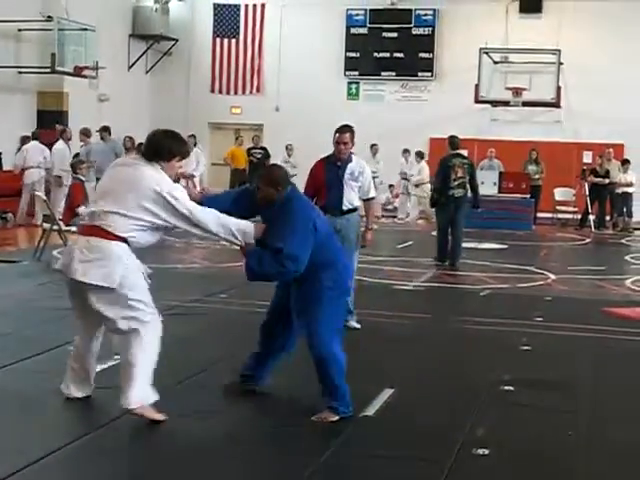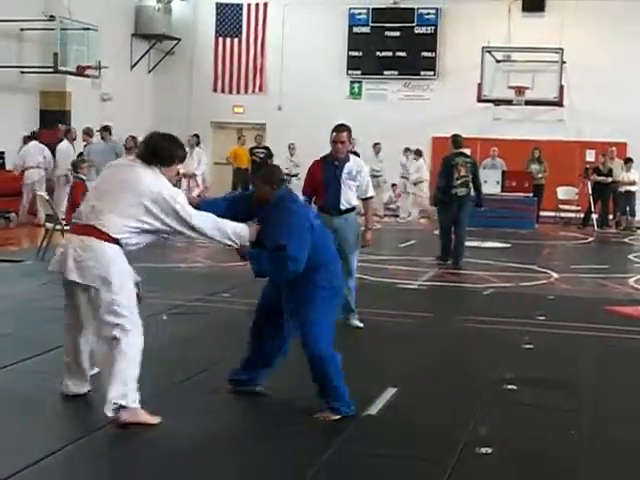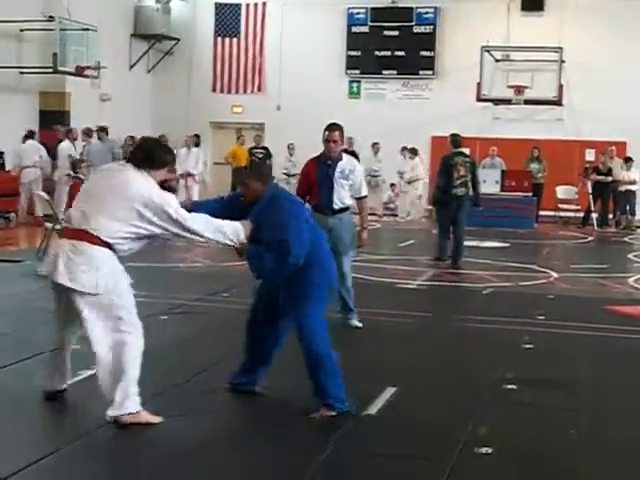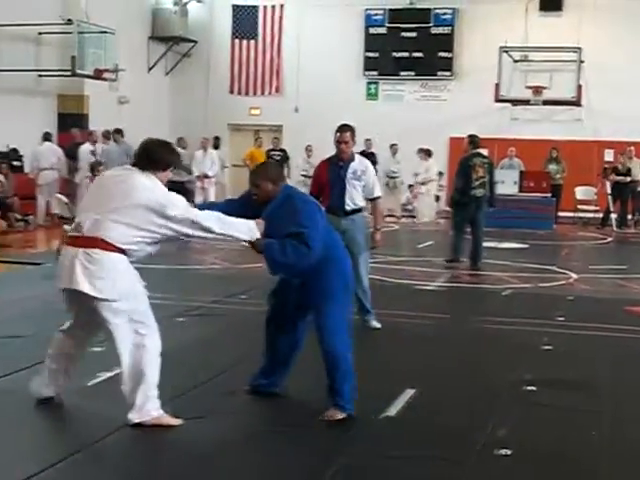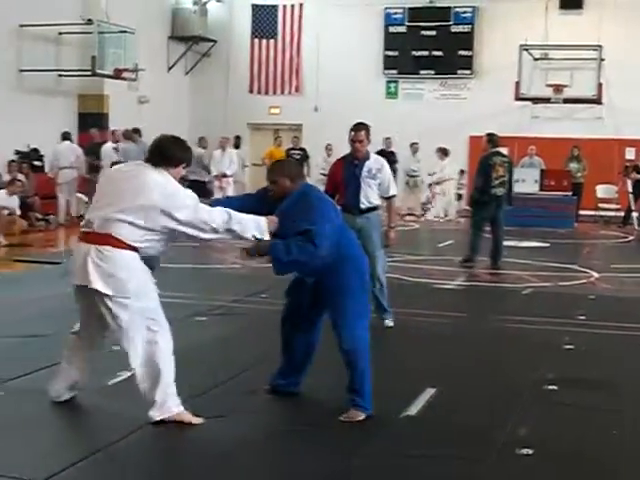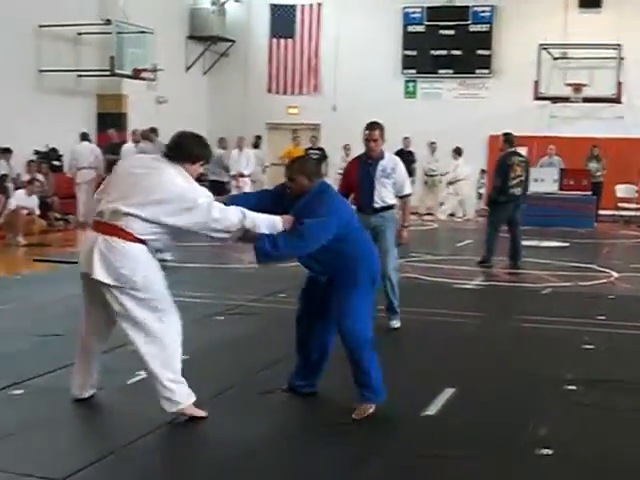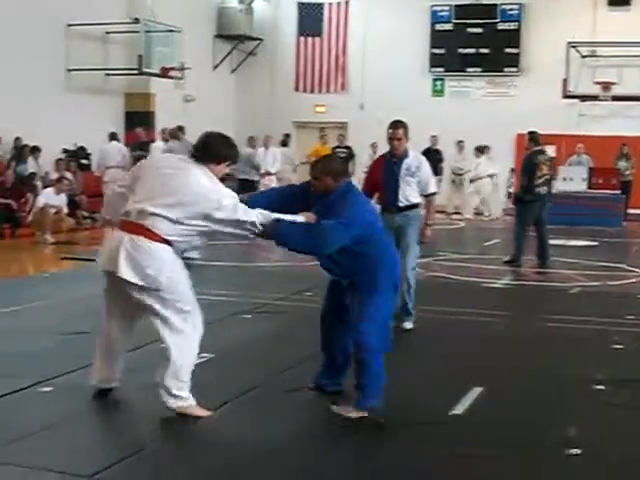
dt=0.1s
person 1, frame 1
left shoulder: (120, 166)
right shoulder: (161, 187)
right elbow: (202, 219)
left wrist: (187, 197)
right wrist: (251, 231)
left hip: (83, 247)
right hip: (110, 255)
left knee: (89, 325)
right knee: (143, 324)
left ankle: (76, 386)
right ankle: (138, 398)
person 1, frame 2
left shoulder: (117, 166)
right shoulder: (160, 190)
right elbow: (198, 223)
right wrist: (246, 232)
left hip: (74, 245)
right hip: (102, 254)
left knee: (79, 322)
right knee: (125, 330)
left ankle: (74, 383)
right ankle: (124, 405)
person 1, frame 3
left shoulder: (105, 172)
right shoulder: (150, 194)
right elbow: (192, 224)
right wrist: (241, 231)
left hip: (66, 249)
right hip: (93, 258)
left knee: (67, 323)
right knee: (125, 332)
left ankle: (55, 384)
right ankle: (126, 408)
person 1, frame 4
left shoulder: (108, 176)
right shoulder: (160, 197)
right elbow: (205, 221)
right wrist: (255, 229)
left hip: (73, 255)
right hip: (105, 263)
left knee: (78, 329)
right knee: (142, 336)
left ankle: (46, 387)
right ankle: (146, 409)
person 1, frame 5
left shoulder: (117, 171)
right shoulder: (170, 193)
right elbow: (214, 220)
right wrist: (264, 225)
left hip: (86, 251)
right hip: (117, 260)
left knee: (89, 328)
right knee: (154, 332)
left ankle: (62, 389)
right ankle: (166, 406)
person 1, frame 6
left shoulder: (131, 162)
right shoulder: (185, 190)
left elbow: (101, 196)
right elbow: (230, 219)
right wrist: (279, 223)
left hip: (96, 243)
right hip: (125, 252)
left knee: (96, 323)
right knee: (162, 323)
left ankle: (83, 386)
right ankle: (177, 398)
person 1, frame 7
left shoulder: (158, 162)
right shoulder: (212, 192)
left elbow: (128, 188)
right elbow: (254, 220)
left hip: (120, 241)
right hip: (150, 253)
left knee: (117, 318)
right knee: (186, 322)
left ankle: (104, 379)
right ankle: (178, 396)
person 2, frame 1
left shoulder: (297, 216)
right shoulder: (278, 199)
left elbow: (286, 264)
right elbow: (240, 199)
left wrist: (251, 254)
right wrist: (202, 202)
left hip: (326, 276)
right hip: (302, 271)
left knee: (322, 340)
right knee: (275, 325)
left ankle: (339, 405)
right ankle: (253, 376)
person 2, frame 2
left shoulder: (292, 215)
right shoulder: (269, 201)
left elbow: (288, 262)
right elbow: (233, 204)
left wrist: (251, 254)
right wrist: (198, 206)
left hip: (315, 277)
right hip: (287, 276)
left knee: (315, 340)
right knee: (265, 326)
left ankle: (339, 404)
right ankle: (247, 379)
person 2, frame 3
left shoulder: (286, 210)
right shoulder: (257, 199)
left elbow: (289, 256)
right elbow: (224, 206)
left wrist: (249, 252)
right wrist: (189, 209)
left hip: (310, 273)
right hip: (282, 273)
left knee: (312, 335)
right knee: (260, 325)
left ankle: (333, 400)
right ankle: (246, 380)
person 2, frame 4
left shoulder: (301, 208)
right shoulder: (263, 200)
left elbow: (306, 249)
right elbow: (234, 208)
left wrist: (266, 247)
right wrist: (198, 211)
left hip: (327, 274)
right hip: (297, 275)
left knee: (333, 338)
right knee: (280, 326)
left ankle: (342, 403)
right ankle: (267, 382)
person 2, frame 5
left shoulder: (315, 206)
right shoulder: (280, 196)
left elbow: (311, 248)
right elbow: (248, 203)
left wrist: (269, 249)
right wrist: (210, 207)
left hip: (342, 273)
right hip: (311, 273)
left knee: (351, 337)
right knee: (295, 325)
left ankle: (361, 403)
right ankle: (287, 382)
person 2, frame 6
left shoulder: (328, 206)
right shoulder: (297, 193)
left elbow: (302, 240)
right elbow: (264, 200)
left wrist: (258, 240)
right wrist: (225, 204)
left hip: (354, 271)
right hip: (325, 271)
left knee: (352, 330)
right knee: (309, 324)
left ankle: (370, 394)
right ankle: (304, 381)
person 2, frame 7
left shoulder: (351, 208)
right shoulder: (323, 193)
left elbow: (321, 238)
right elbow: (286, 196)
left wrist: (276, 228)
right wrist: (247, 203)
left hip: (375, 274)
right hip: (347, 272)
left knee: (364, 334)
right knee: (334, 325)
left ankle: (366, 400)
right ankle: (330, 379)
person 3, frame 1
left shoulder: (360, 167)
right shoulder: (320, 166)
left elbow: (369, 200)
right elbow: (309, 197)
left wrist: (369, 228)
left hip: (349, 220)
right hip: (324, 219)
left ankle: (348, 314)
person 3, frame 2
left shoulder: (358, 166)
right shoulder: (318, 166)
left elbow: (367, 199)
right elbow: (307, 197)
left wrist: (368, 228)
left hip: (347, 219)
right hip: (323, 218)
left knee: (348, 269)
left ankle: (350, 313)
person 3, frame 3
left shoulder: (352, 165)
right shoulder: (312, 166)
left elbow: (361, 199)
right elbow: (301, 197)
left wrist: (364, 227)
left hip: (342, 219)
right hip: (317, 218)
left knee: (344, 269)
left ankle: (350, 313)
person 3, frame 4
left shoulder: (364, 166)
right shoulder: (324, 167)
left elbow: (374, 200)
right elbow: (314, 198)
left wrist: (377, 229)
left hip: (355, 220)
right hip: (330, 220)
left knee: (360, 271)
left ankle: (368, 314)
person 3, frame 5
left shoulder: (379, 164)
right shoulder: (339, 165)
left elbow: (390, 198)
right elbow: (329, 196)
left wrist: (391, 227)
left hip: (370, 218)
right hip: (345, 218)
left knee: (376, 268)
left ankle: (384, 313)
person 3, frame 6
left shoulder: (394, 163)
right shoulder: (354, 165)
left elbow: (405, 197)
right elbow: (344, 195)
left wrist: (404, 226)
left hip: (385, 217)
right hip: (361, 218)
left knee: (388, 268)
left ankle: (393, 313)
person 3, frame 7
left shoulder: (419, 162)
right shoulder: (379, 164)
left elbow: (429, 196)
right elbow: (368, 194)
left wrist: (428, 224)
left hip: (410, 216)
right hip: (386, 217)
left knee: (407, 267)
left ankle: (408, 313)
person 4, frame 1
left shoulder: (445, 161)
right shoulder: (468, 162)
left elbow: (438, 182)
right elbow: (473, 183)
left wrist: (434, 198)
right wrist: (476, 200)
left hip: (446, 200)
right hip: (461, 200)
left knee: (443, 230)
right knee: (457, 231)
left ankle: (442, 258)
right ankle: (453, 261)
person 4, frame 2
left shoulder: (448, 159)
right shoulder: (471, 160)
left elbow: (441, 181)
right elbow: (476, 182)
left wrist: (437, 198)
right wrist: (479, 199)
left hip: (448, 199)
right hip: (464, 199)
left knee: (445, 228)
right knee: (460, 230)
left ankle: (445, 255)
right ankle: (457, 260)
person 4, frame 3
left shoulder: (447, 159)
right shoulder: (470, 160)
left elbow: (440, 181)
right elbow: (475, 181)
left wrist: (436, 198)
right wrist: (476, 198)
left hip: (448, 198)
right hip: (463, 199)
left knee: (443, 228)
right knee: (459, 230)
left ankle: (442, 255)
right ankle: (456, 260)
person 4, frame 4
left shoulder: (466, 160)
right shoulder: (487, 161)
left elbow: (459, 182)
right elbow: (491, 182)
left wrist: (454, 199)
right wrist: (491, 199)
left hip: (466, 200)
right hip: (480, 200)
left knee: (459, 229)
right knee: (478, 231)
left ankle: (455, 257)
right ankle: (475, 261)
person 4, frame 5
left shoulder: (486, 159)
right shoulder: (507, 159)
left elbow: (479, 181)
right elbow: (509, 181)
left wrist: (474, 198)
right wrist: (508, 198)
left hip: (486, 199)
right hip: (500, 198)
left knee: (477, 228)
right knee: (498, 230)
left ankle: (471, 257)
right ankle: (496, 260)
person 4, frame 6
left shoulder: (504, 159)
right shoulder: (523, 159)
left elbow: (497, 181)
right elbow: (525, 179)
left wrist: (491, 198)
right wrist: (523, 195)
left hip: (503, 199)
right hip: (517, 198)
left knee: (493, 228)
right knee: (515, 230)
left ankle: (488, 258)
right ankle: (515, 261)
person 4, frame 7
left shoulder: (530, 157)
right shoulder: (547, 157)
left elbow: (524, 180)
right elbow: (549, 178)
left wrist: (518, 197)
left hip: (529, 198)
right hip: (543, 197)
left knee: (521, 228)
right knee: (542, 229)
left ankle: (516, 258)
right ankle: (543, 260)
